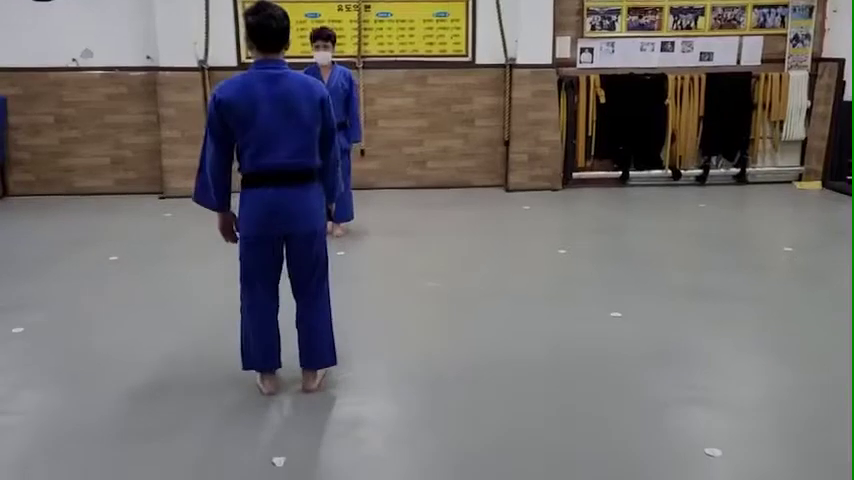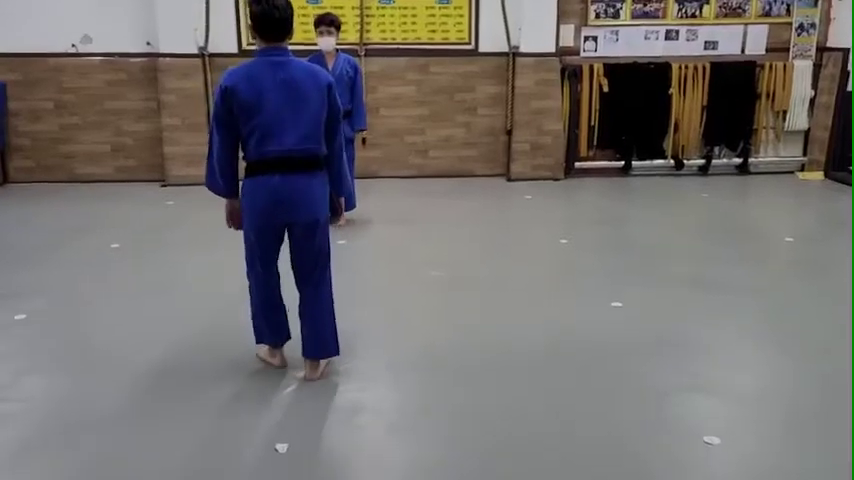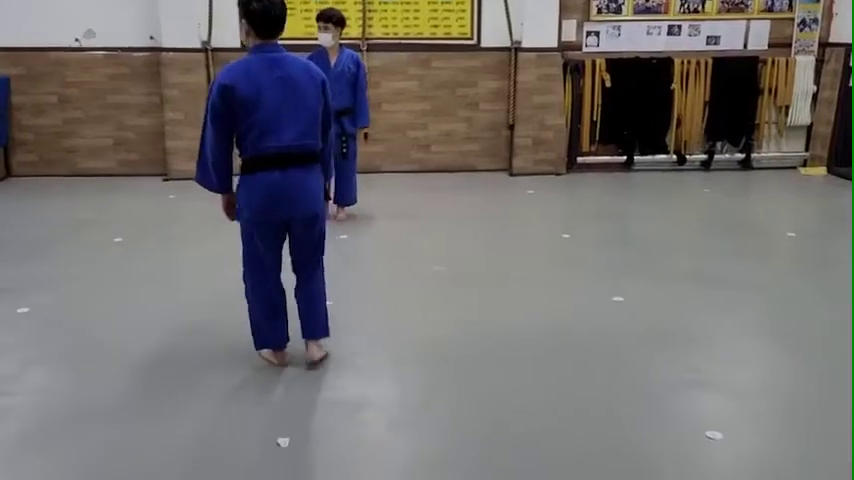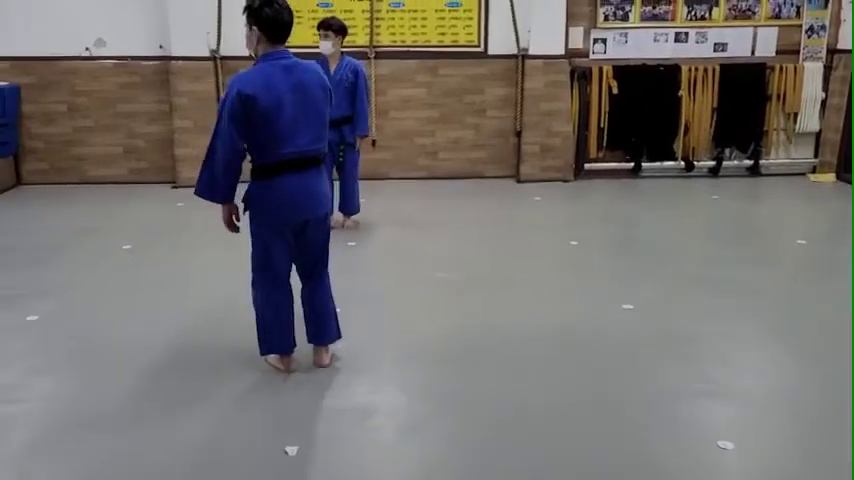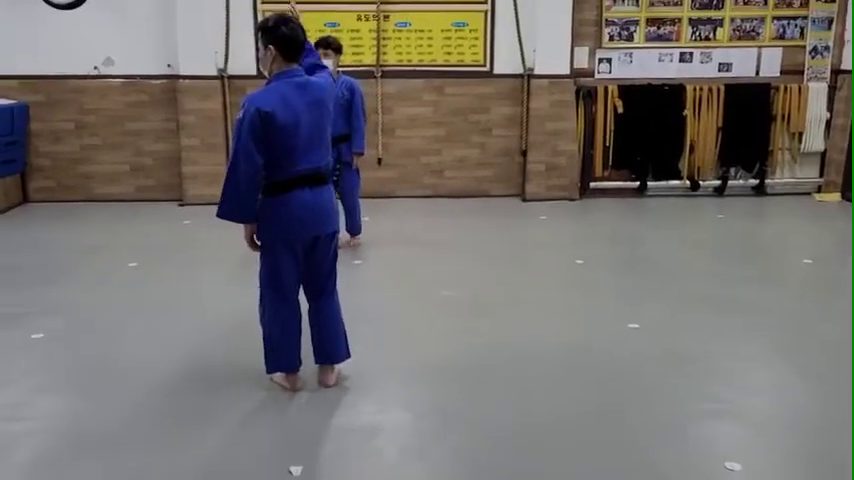
dt=0.3s
person 1, frame 1
left shoulder: (227, 94)
right shoulder: (314, 90)
left elbow: (217, 157)
right elbow: (330, 153)
left wrist: (221, 209)
right wrist: (329, 198)
left hip: (258, 202)
right hip: (306, 199)
left knee: (258, 291)
right knee: (310, 289)
left ankle: (266, 373)
right ankle: (312, 370)
person 1, frame 2
left shoulder: (233, 81)
right shoulder: (320, 78)
left elbow: (223, 145)
right elbow: (335, 141)
left wrist: (230, 195)
right wrist: (338, 192)
left hip: (261, 189)
right hip: (309, 186)
left knee: (262, 271)
right knee: (313, 277)
left ankle: (273, 345)
right ankle: (315, 358)
person 1, frame 3
left shoulder: (230, 78)
right shoulder: (312, 72)
left elbow: (217, 140)
right elbow: (326, 133)
left wrist: (224, 189)
right wrist: (323, 176)
left hip: (259, 185)
right hip: (306, 181)
left knee: (262, 269)
right knee: (309, 265)
left ankle: (274, 346)
right ankle: (314, 341)
person 1, frame 4
left shoulder: (244, 86)
right shoulder: (316, 74)
left elbow: (228, 147)
left wrist: (225, 199)
left hip: (271, 192)
right hip: (314, 185)
left knee: (271, 275)
right knee: (315, 270)
left ankle: (281, 352)
right ankle: (322, 346)
person 1, frame 5
left shoulder: (259, 103)
right shoulder: (323, 88)
left elbow: (247, 167)
left wrist: (247, 219)
right wrist: (298, 36)
left hip: (283, 208)
right hip: (322, 202)
left knee: (279, 292)
right knee: (323, 288)
left ankle: (288, 370)
right ankle: (328, 366)
person 2, frame 1
left shoulder: (346, 76)
right shoulder: (306, 76)
left elbow: (353, 109)
left wrist: (353, 137)
left hip: (338, 137)
left knee: (340, 179)
left ankle: (338, 221)
person 2, frame 2
left shoulder: (350, 64)
right shoulder: (310, 64)
left elbow: (357, 97)
left wrist: (358, 126)
left hip: (343, 125)
left knee: (344, 168)
left ankle: (340, 210)
person 2, frame 3
left shoulder: (353, 59)
right shoulder: (313, 60)
left elbow: (360, 94)
left wrist: (361, 123)
left hip: (344, 122)
left knee: (345, 165)
left ankle: (341, 205)
person 2, frame 4
left shoulder: (354, 68)
left elbow: (361, 103)
left wrist: (360, 133)
left hip: (345, 131)
left knee: (348, 175)
left ankle: (348, 214)
person 2, frame 5
left shoulder: (351, 86)
left elbow: (358, 121)
left wrist: (357, 151)
left hip: (343, 149)
left knee: (349, 194)
left ankle: (354, 233)
